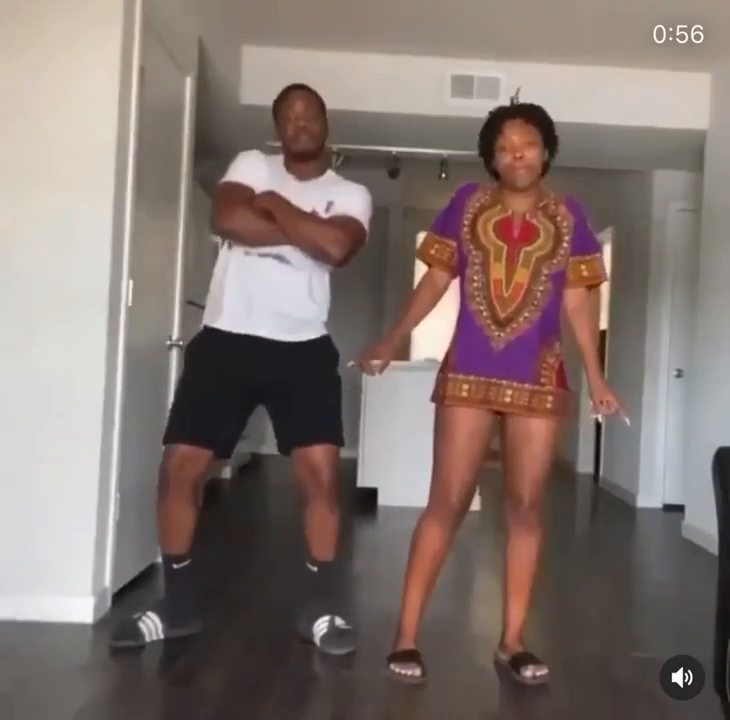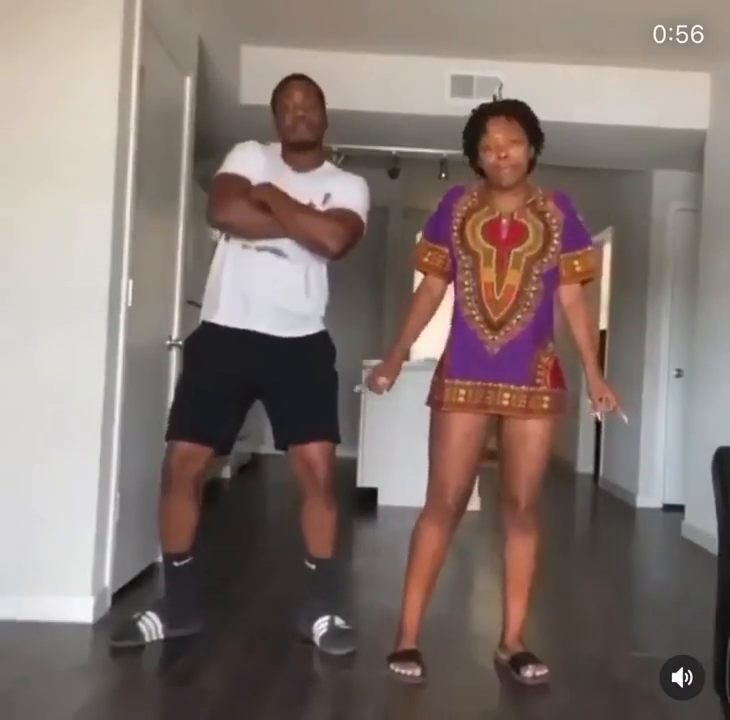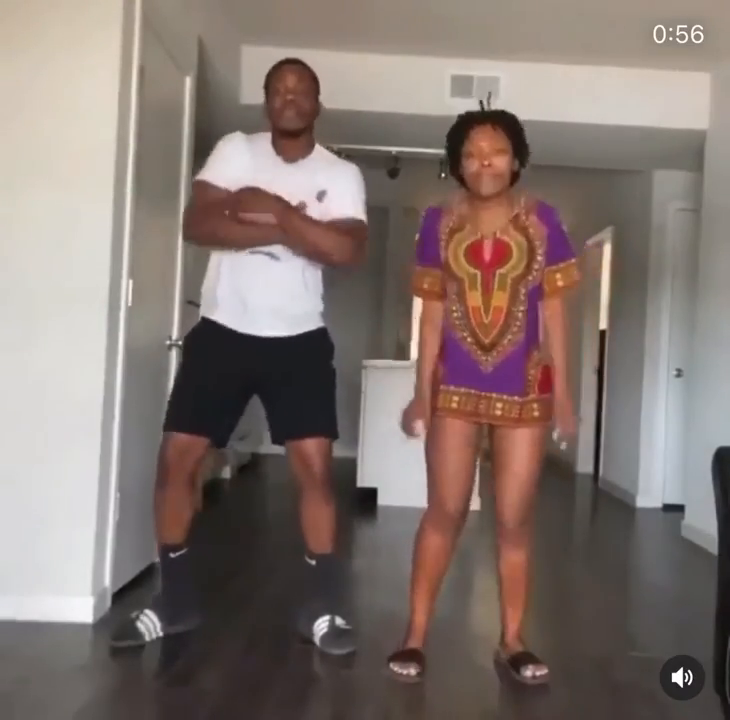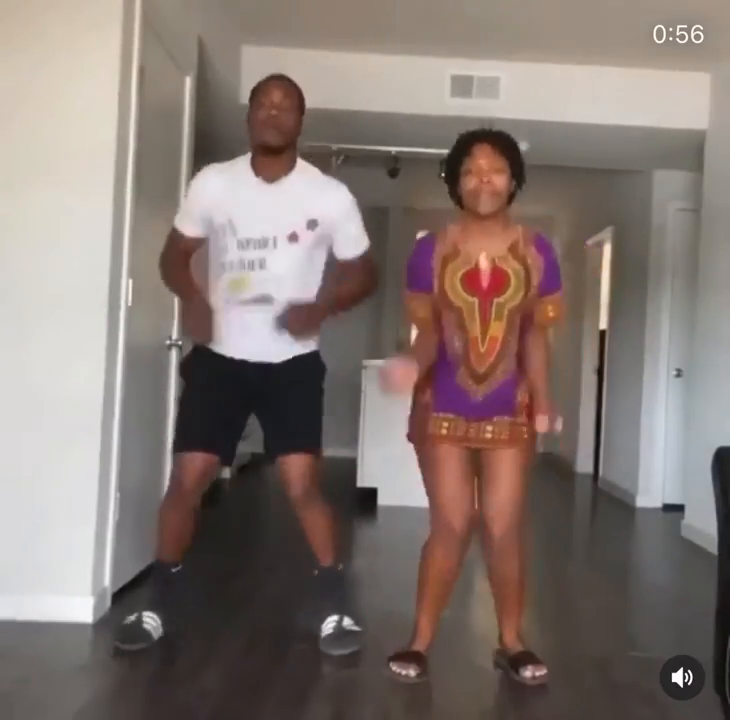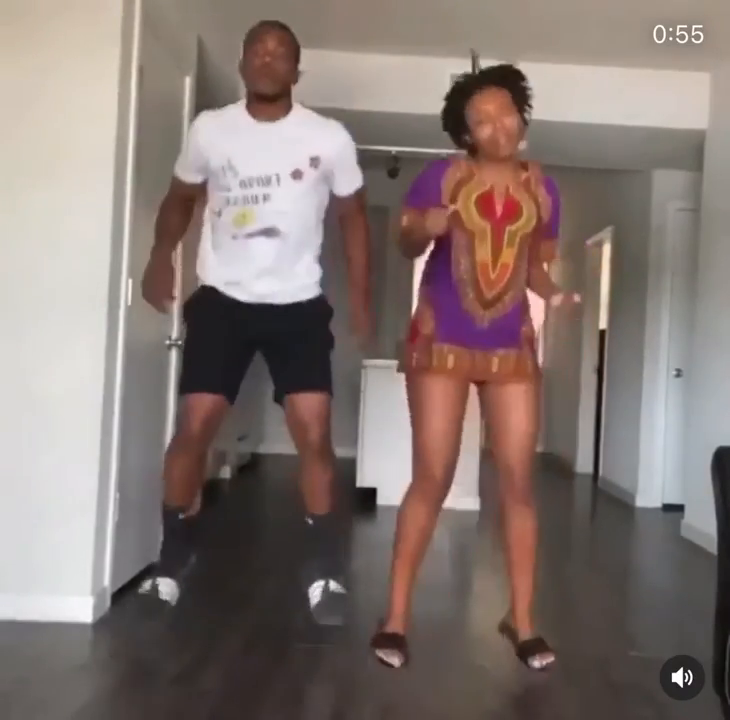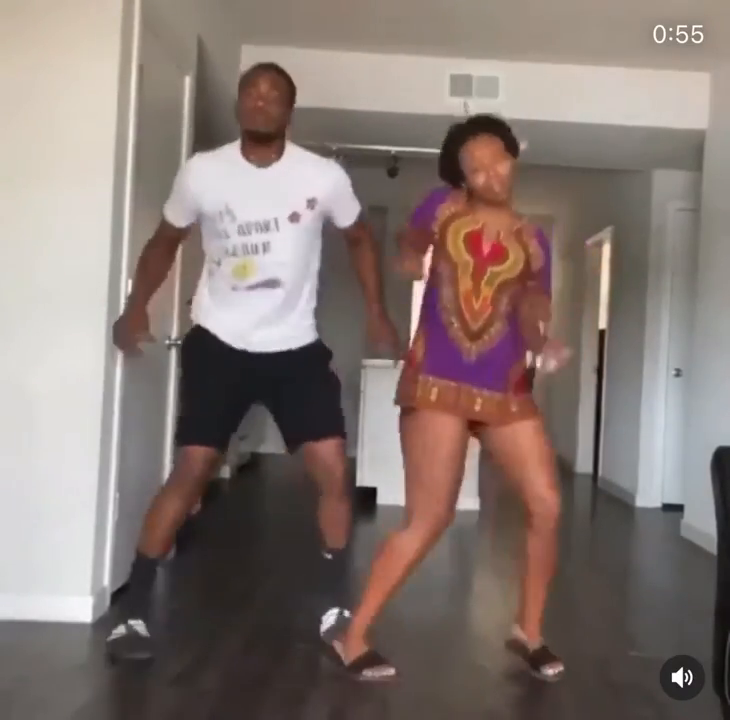
dt=0.2s
person 1, frame 1
left shoulder: (351, 194)
right shoulder: (251, 165)
left elbow: (337, 248)
right elbow: (227, 220)
left wrist: (275, 205)
right wrist: (303, 231)
left hip: (302, 348)
right hip: (226, 339)
left knee: (321, 474)
right knee: (179, 467)
left ankle: (321, 608)
right ankle: (179, 603)
person 1, frame 2
left shoulder: (348, 185)
right shoulder: (248, 157)
left elbow: (335, 241)
right elbow: (223, 212)
left wrist: (271, 198)
right wrist: (300, 224)
left hip: (300, 343)
right hip: (224, 334)
left knee: (316, 471)
right knee: (181, 465)
left ankle: (321, 606)
right ankle: (179, 602)
person 1, frame 3
left shoulder: (342, 175)
right shoulder: (235, 149)
left elbow: (346, 251)
right elbow: (197, 223)
left wrist: (269, 206)
right wrist: (274, 225)
left hip: (298, 339)
right hip: (222, 331)
left knee: (314, 469)
right knee: (176, 459)
left ankle: (322, 605)
right ankle: (175, 600)
person 1, frame 4
left shoulder: (330, 196)
right shoulder: (211, 183)
left elbow: (361, 274)
right elbow: (175, 255)
left wrist: (318, 308)
right wrist: (193, 300)
left hip: (291, 362)
right hip: (219, 356)
left knee: (302, 486)
right knee: (187, 483)
left ankle: (333, 607)
right ankle: (160, 601)
person 1, frame 5
left shoulder: (329, 138)
right shoulder: (208, 129)
left elbow: (353, 216)
right elbow: (180, 198)
left wrist: (360, 295)
right wrist: (160, 260)
left hip: (296, 304)
right hip: (221, 300)
left knee: (312, 433)
right knee: (195, 426)
left ankle: (324, 570)
right ankle: (175, 555)
person 1, frame 6
left shoulder: (323, 176)
right shoulder: (201, 172)
left elbow: (360, 240)
right elbow: (164, 240)
left wrist: (376, 312)
right wrist: (136, 305)
left hip: (294, 348)
right hip: (218, 344)
left knee: (332, 472)
right knee: (190, 473)
left ankle: (334, 600)
right ankle: (135, 607)
person 2, frame 1
left shoulder: (567, 216)
right shoulder: (467, 204)
left elbow: (577, 301)
right elbow: (435, 281)
left wrist: (595, 376)
right wrist: (392, 343)
left hip: (537, 380)
right hip: (468, 374)
left knee: (525, 507)
right knee: (447, 502)
left ankle: (512, 640)
right ankle: (406, 635)
person 2, frame 2
left shoulder: (557, 211)
right shoulder: (455, 206)
left elbow: (572, 296)
right elbow: (431, 288)
left wrist: (593, 371)
right wrist: (396, 357)
left hip: (533, 379)
right hip: (462, 377)
left knee: (521, 508)
right knee: (444, 503)
left ankle: (511, 639)
right ankle: (407, 635)
person 2, frame 3
left shoulder: (542, 222)
right shoulder: (438, 224)
left elbow: (552, 310)
right elbow: (433, 313)
left wrist: (563, 392)
right wrist: (422, 394)
left hip: (523, 390)
right hip: (454, 388)
left knee: (512, 519)
right knee: (447, 510)
left ankle: (513, 640)
right ankle: (415, 636)
person 2, frame 4
left shoulder: (537, 253)
right shoulder: (431, 251)
left elbow: (537, 333)
right elbow: (426, 334)
left wrist: (544, 399)
right wrist: (411, 366)
left hip: (508, 411)
right hip: (443, 408)
left knee: (503, 535)
right knee: (451, 527)
left ankle: (511, 642)
right ankle: (420, 641)
person 2, frame 5
left shoulder: (542, 191)
right shoulder: (442, 175)
right elbow: (408, 243)
left wrist: (552, 290)
right wrist: (425, 229)
left hip: (511, 349)
right hip: (442, 343)
left knee: (517, 479)
right knee: (432, 479)
left ankle: (521, 619)
right ankle: (396, 615)
person 2, frame 6
left shoulder: (534, 243)
right shoulder: (441, 208)
left elbow: (532, 317)
right elbow: (411, 246)
left wrist: (544, 344)
right wrist: (411, 263)
left hip: (506, 388)
right hip: (436, 382)
left knee: (546, 507)
right knee: (429, 517)
left ankle: (529, 633)
right ankle: (351, 635)
